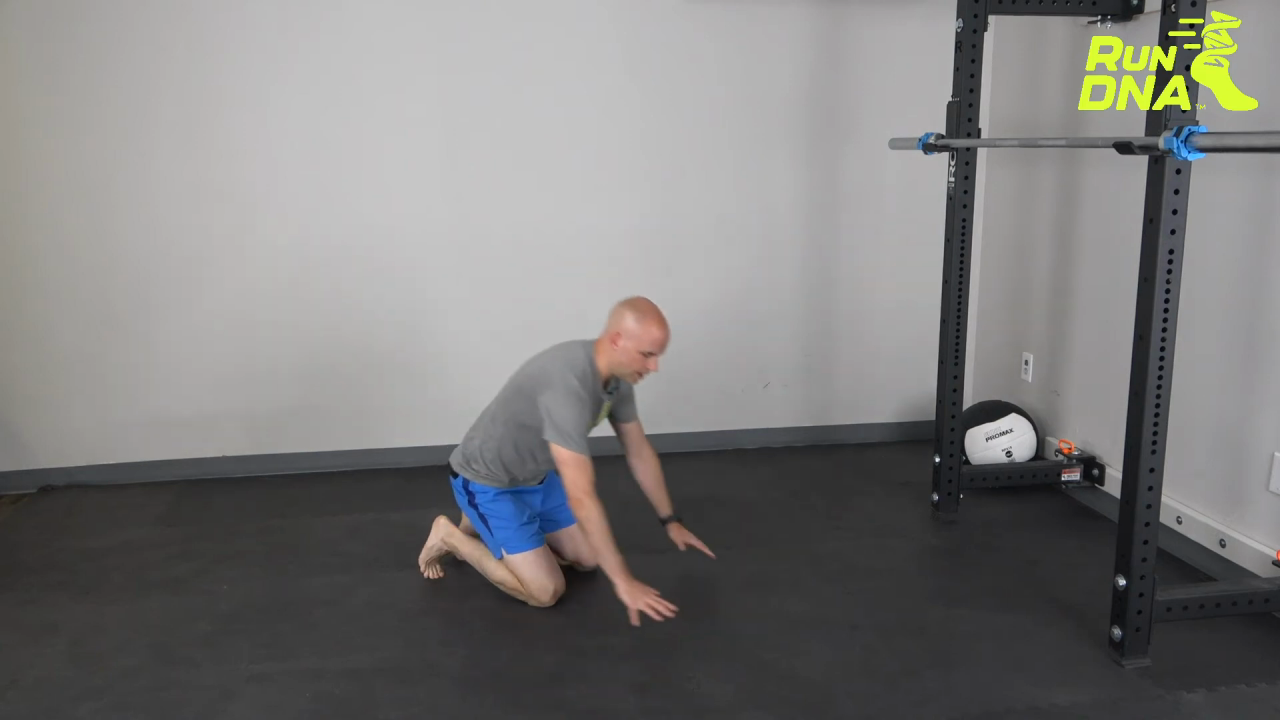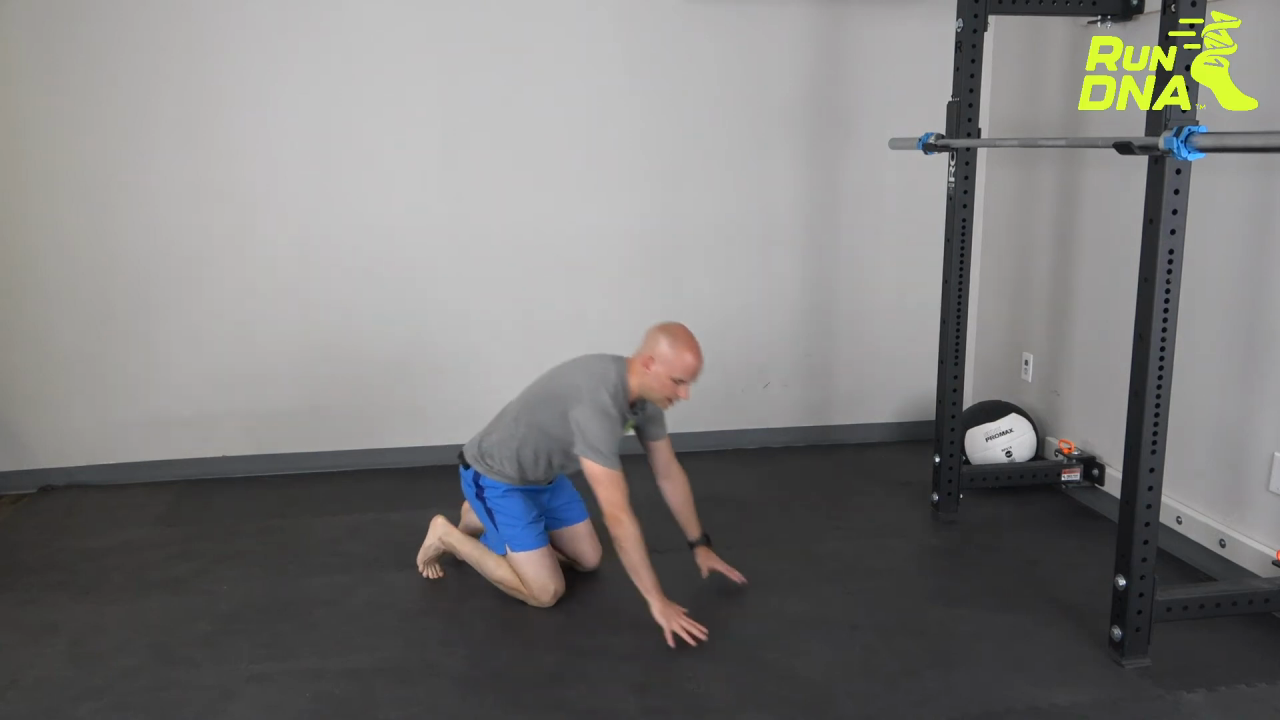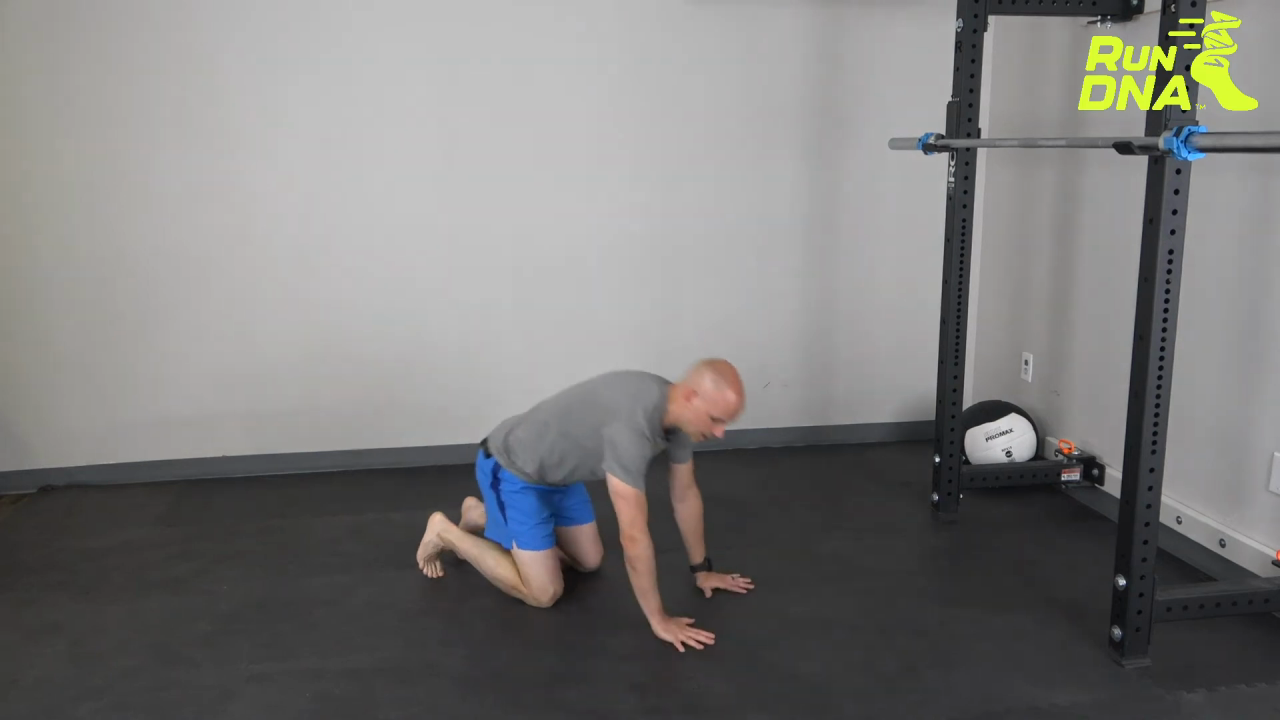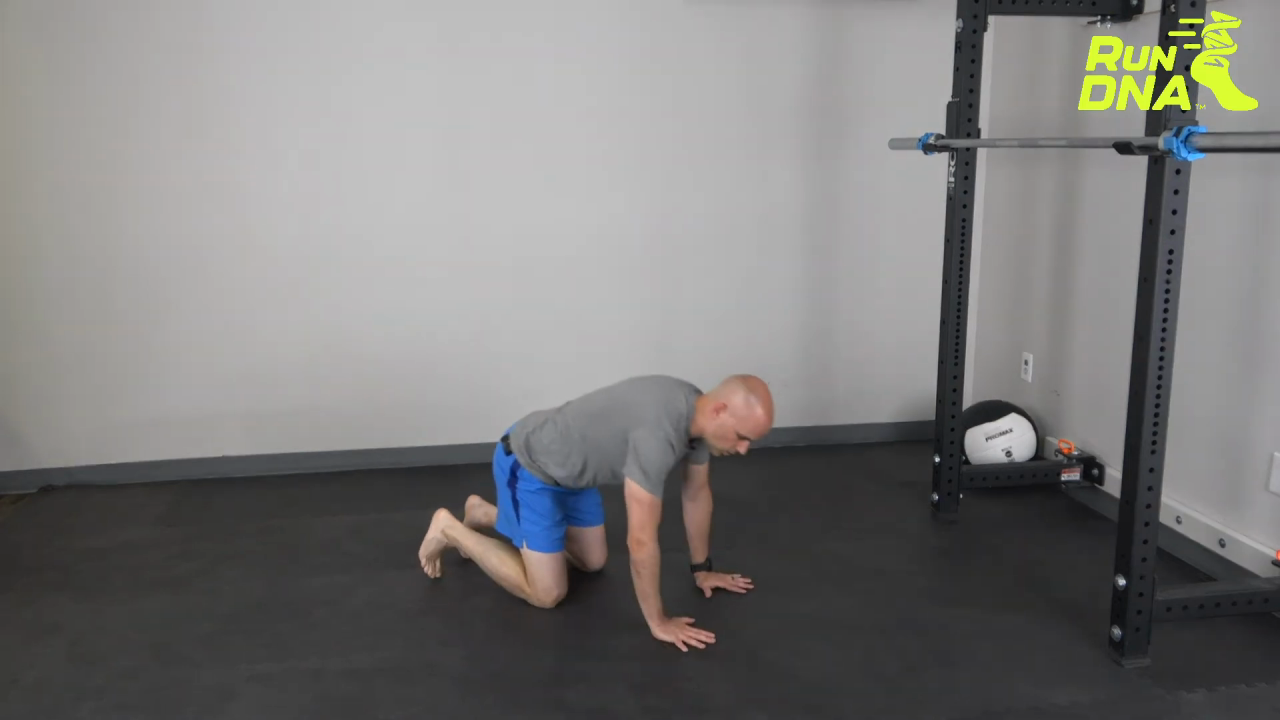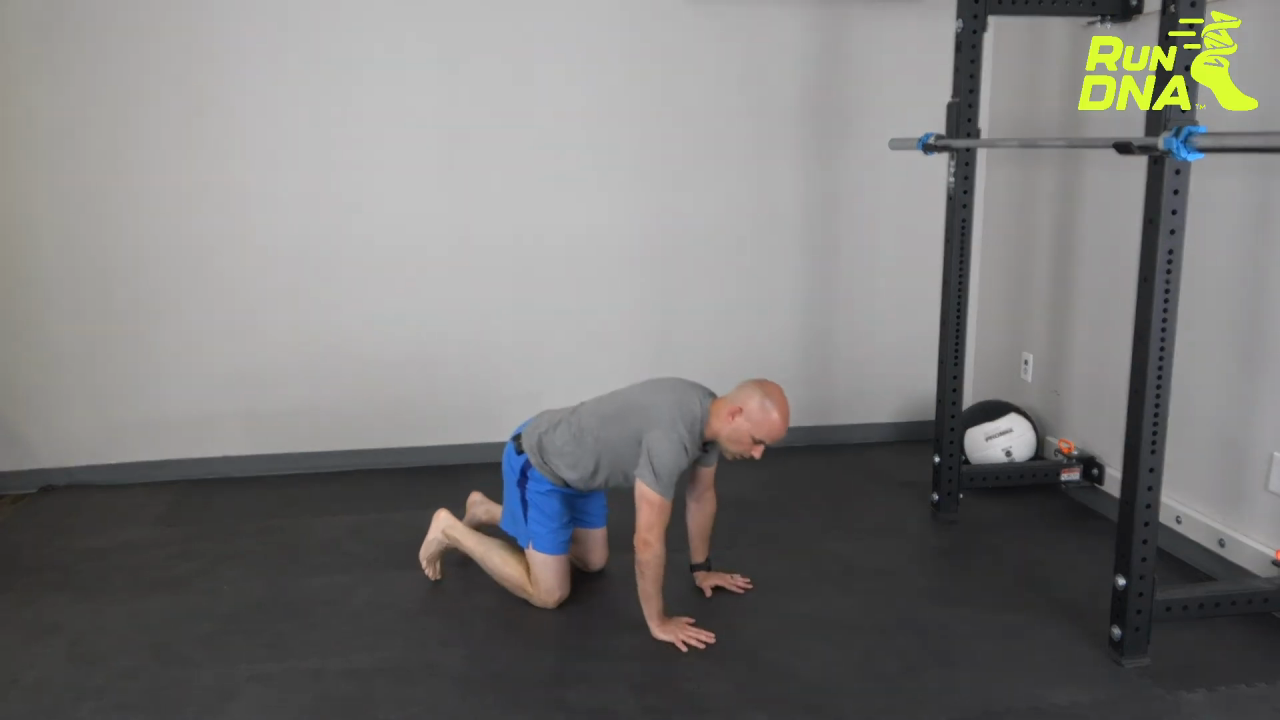
dt=0.2s
person 1, frame 1
left shoulder: (616, 376)
right shoulder: (568, 387)
left elbow: (639, 450)
right elbow: (582, 497)
left wrist: (671, 521)
right wrist: (623, 581)
right hip: (488, 483)
left knee: (588, 558)
right knee: (546, 591)
left ankle: (481, 527)
right ankle: (452, 538)
person 1, frame 2
left shoulder: (645, 394)
right shoulder: (598, 403)
left elbow: (669, 472)
right elbow: (617, 515)
left wrist: (700, 545)
right wrist: (657, 601)
left hip: (544, 473)
right hip: (499, 477)
left knee: (589, 559)
right knee: (546, 591)
left ankle: (480, 521)
right ankle: (448, 536)
person 1, frame 3
left shoulder: (677, 413)
right shoulder: (632, 424)
left elbow: (685, 494)
right elbow: (633, 536)
left wrist: (702, 568)
right wrist: (659, 619)
left hip: (555, 469)
right hip: (513, 470)
left knee: (590, 561)
right knee: (544, 592)
left ankle: (484, 516)
right ankle: (445, 533)
person 1, frame 4
left shoulder: (698, 413)
right shoulder: (659, 432)
left elbow: (696, 495)
right elbow: (641, 541)
left wrist: (702, 568)
right wrist: (658, 621)
left hip: (568, 465)
right hip: (529, 466)
left knee: (594, 563)
right knee: (547, 593)
left ankle: (487, 513)
right ankle: (451, 530)
person 1, frame 5
left shoulder: (710, 415)
right shoulder: (673, 435)
left elbow: (701, 495)
right elbow: (648, 542)
left wrist: (701, 568)
right wrist: (658, 621)
left hip: (573, 463)
right hip: (537, 464)
left knee: (593, 563)
right knee: (549, 594)
left ankle: (486, 510)
right ankle: (452, 530)
